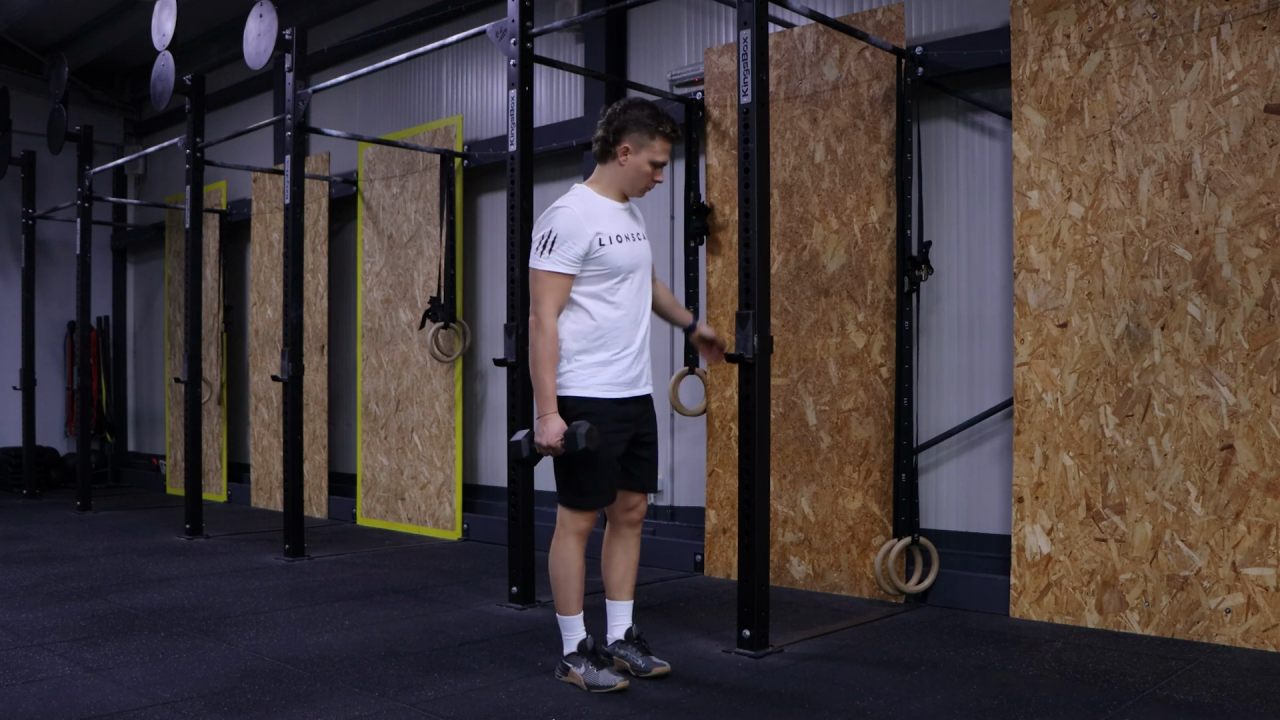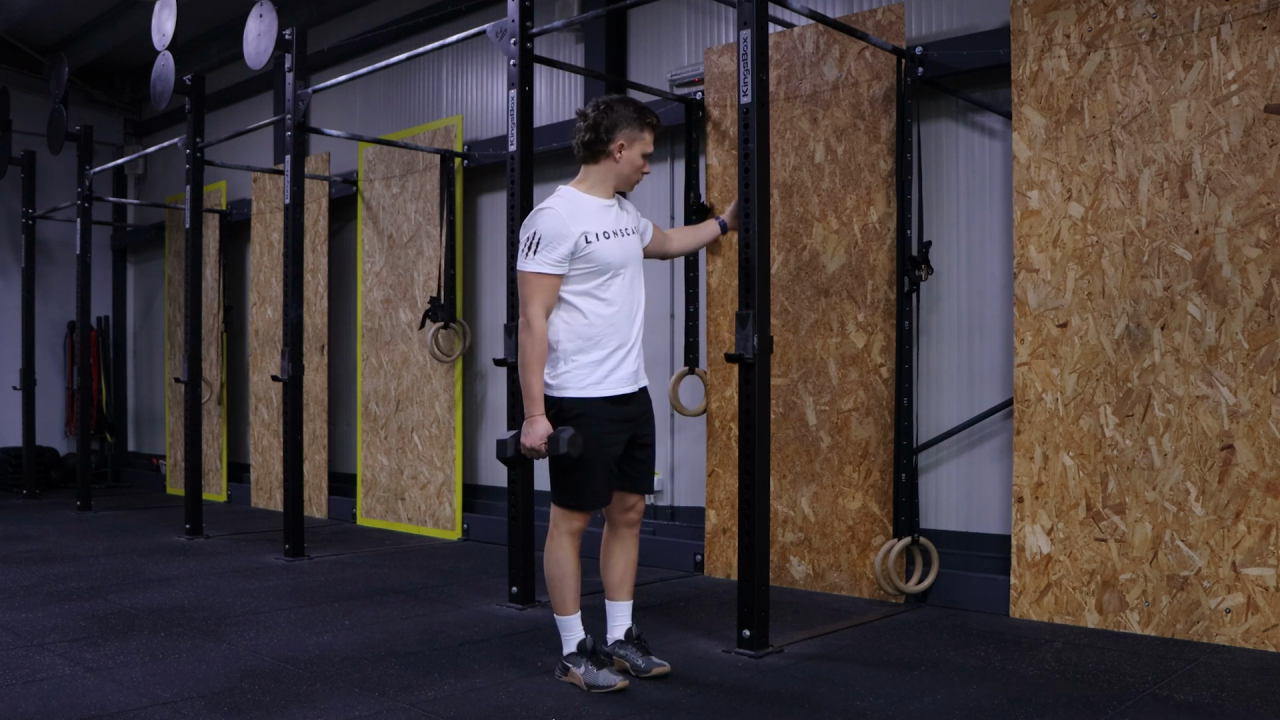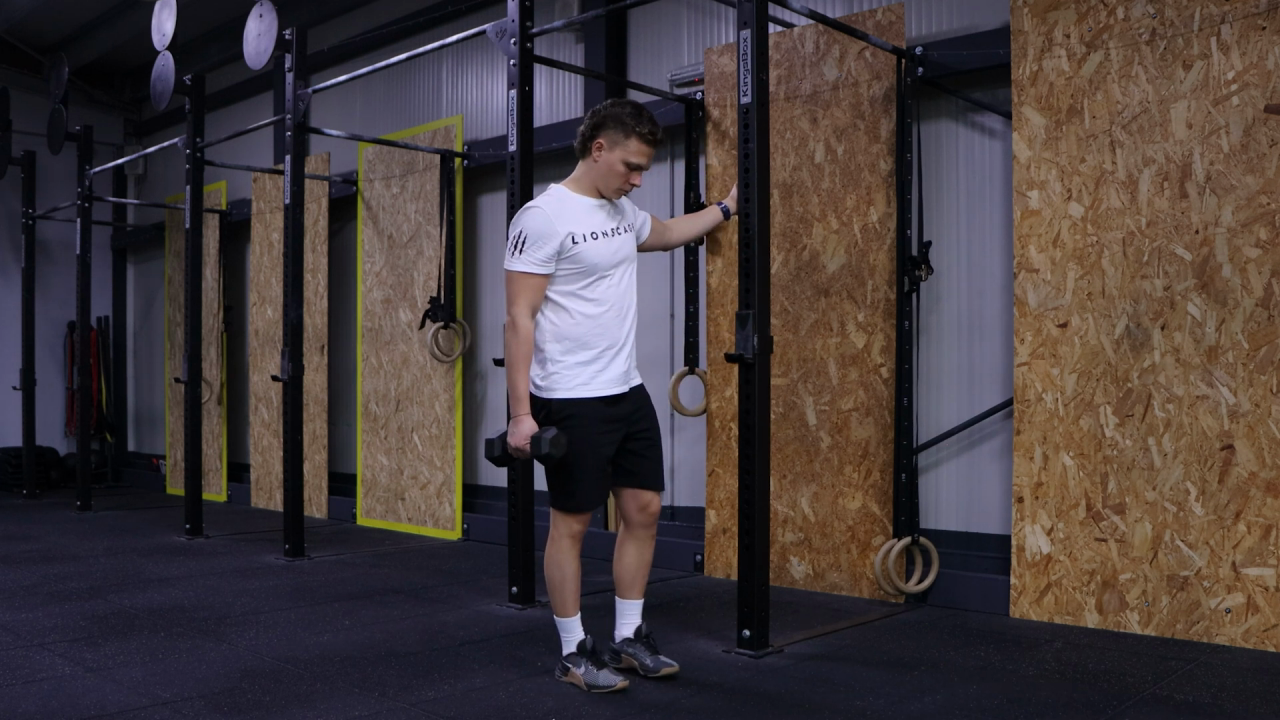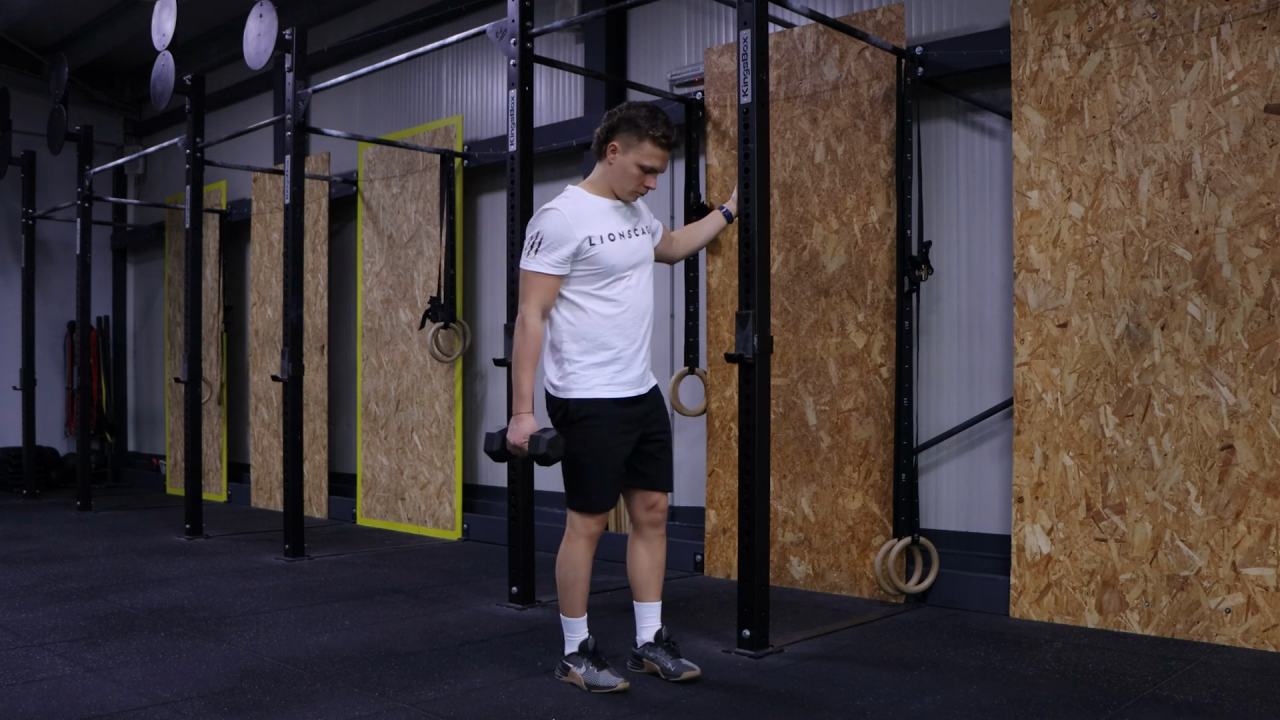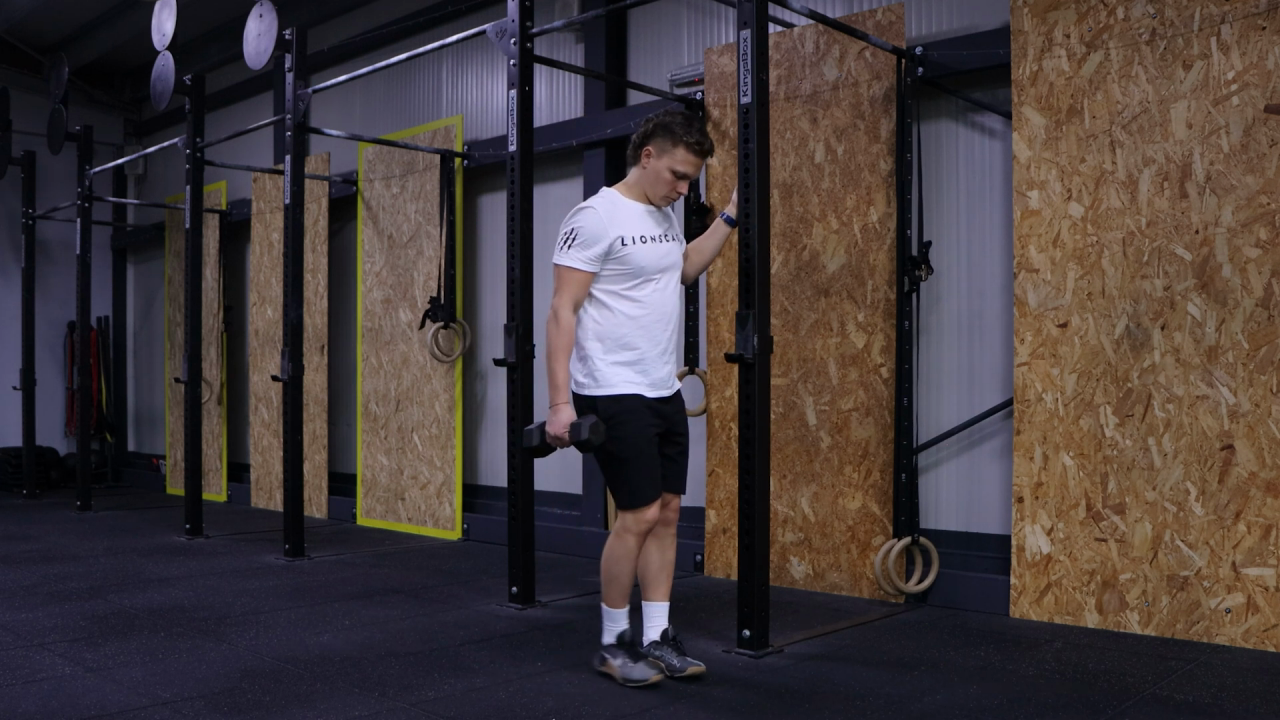
dt=0.5s
person 1, frame 1
left shoulder: (631, 215)
right shoulder: (570, 216)
right elbow: (543, 318)
left wrist: (690, 324)
right wrist: (547, 410)
left hip: (636, 395)
right hip: (586, 399)
left knee: (630, 514)
right knee: (579, 519)
left ankle: (620, 638)
right ankle: (575, 651)
person 1, frame 2
left shoulder: (622, 213)
right shoulder: (556, 217)
left elbow: (666, 241)
right elbow: (533, 320)
left wrist: (725, 221)
right wrist: (534, 413)
left hip: (631, 393)
right hip: (581, 400)
left knee: (628, 513)
right knee: (571, 521)
left ankle: (620, 638)
right ankle: (573, 650)
person 1, frame 3
left shoulder: (619, 211)
right shoulder: (544, 217)
left elbow: (667, 233)
right elbow: (519, 319)
left wrist: (729, 205)
right wrist: (521, 413)
left hip: (627, 391)
right hip: (572, 400)
left knee: (643, 510)
right knee: (571, 524)
left ankle: (628, 637)
right ankle: (574, 651)
person 1, frame 4
left shoulder: (635, 212)
right shoulder: (562, 218)
left elbow: (671, 246)
right elbow: (531, 317)
left wrist: (730, 209)
right wrist: (522, 410)
left hip: (643, 392)
right hip: (588, 400)
left knee: (652, 512)
right knee: (588, 524)
left ankle: (650, 642)
right ankle: (576, 651)
person 1, frame 5
left shoulder: (663, 219)
right shoulder: (597, 217)
left elbow: (685, 268)
right elbow: (562, 312)
left wrist: (731, 215)
right wrist: (560, 401)
left hip: (664, 393)
right hip: (614, 395)
left knee: (665, 515)
right knee: (640, 516)
left ankle: (656, 638)
right ankle: (613, 641)
